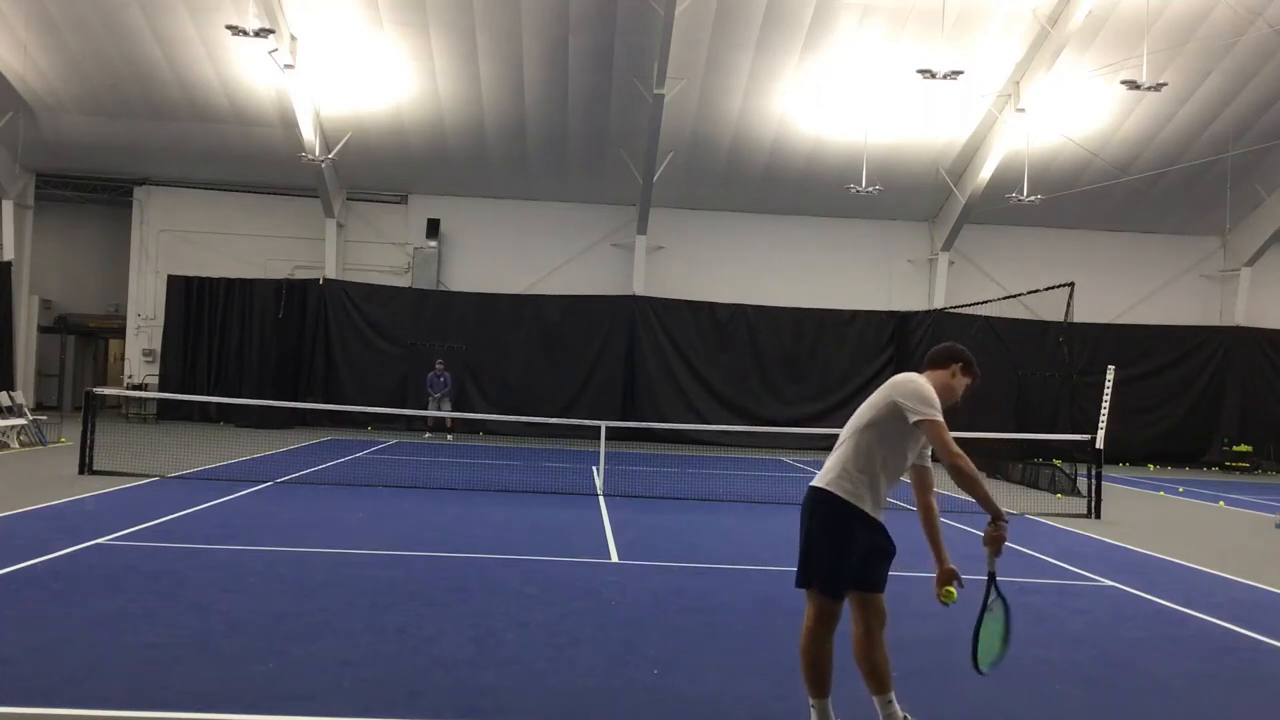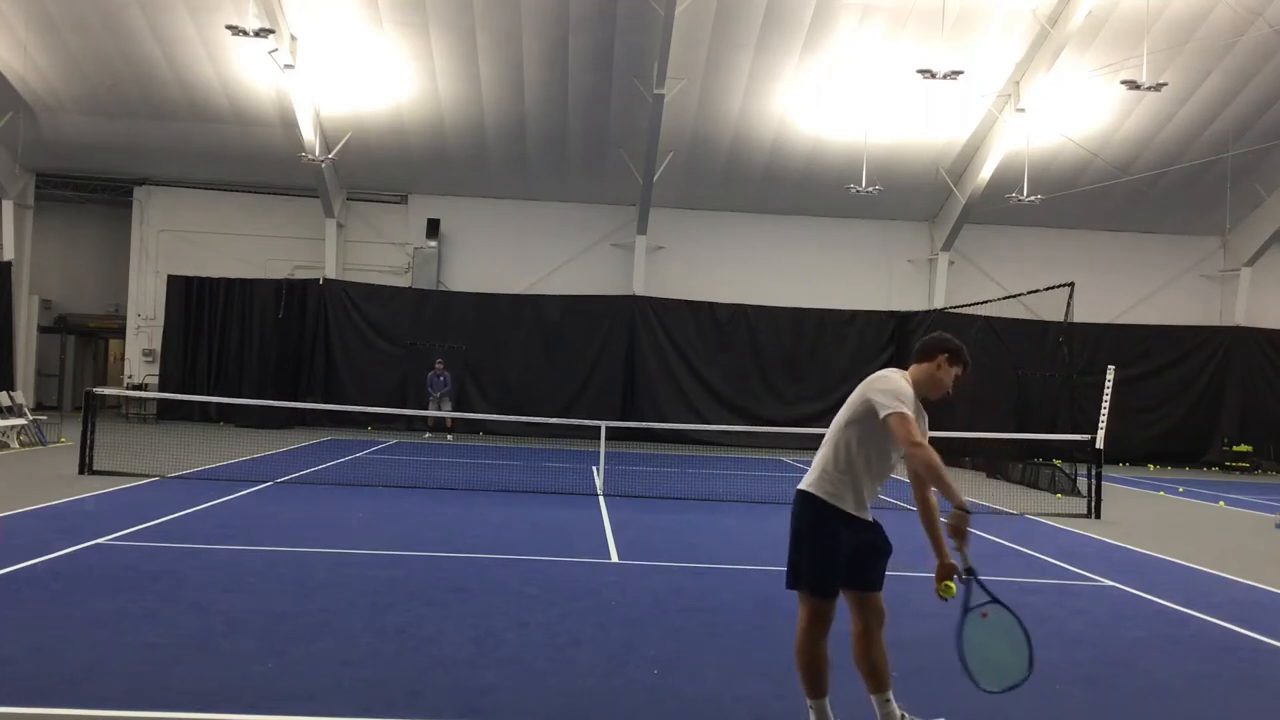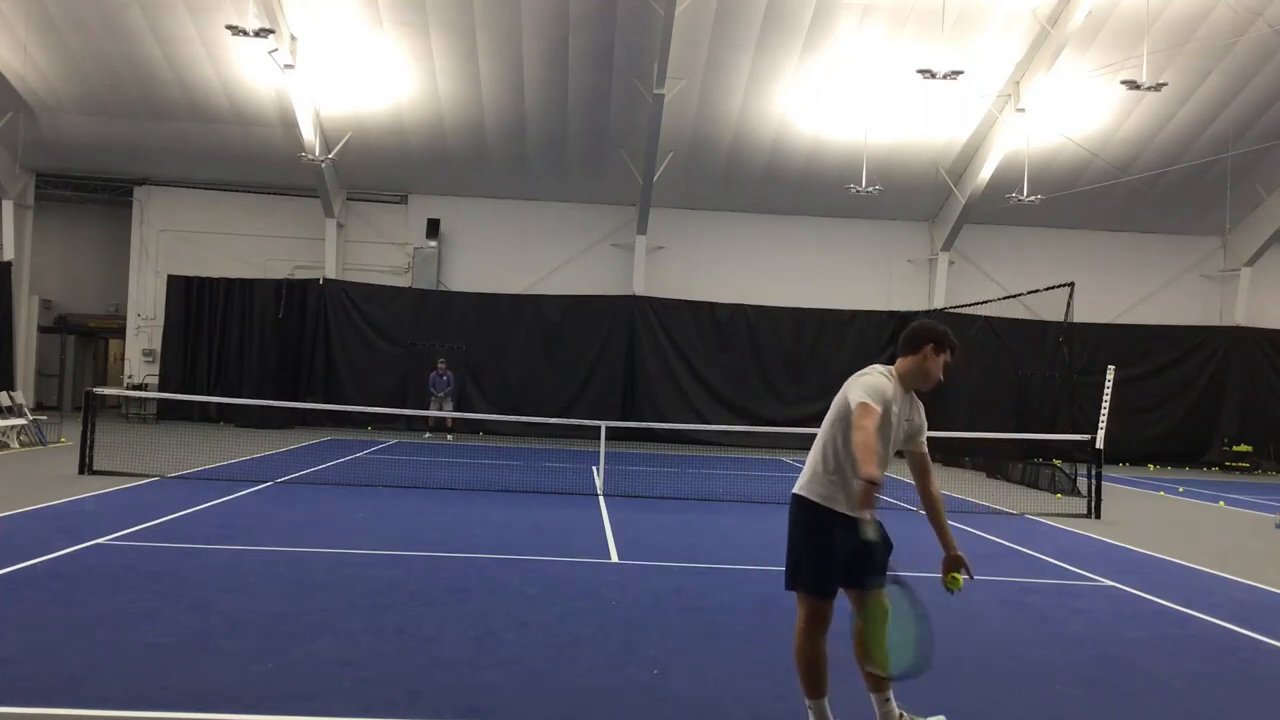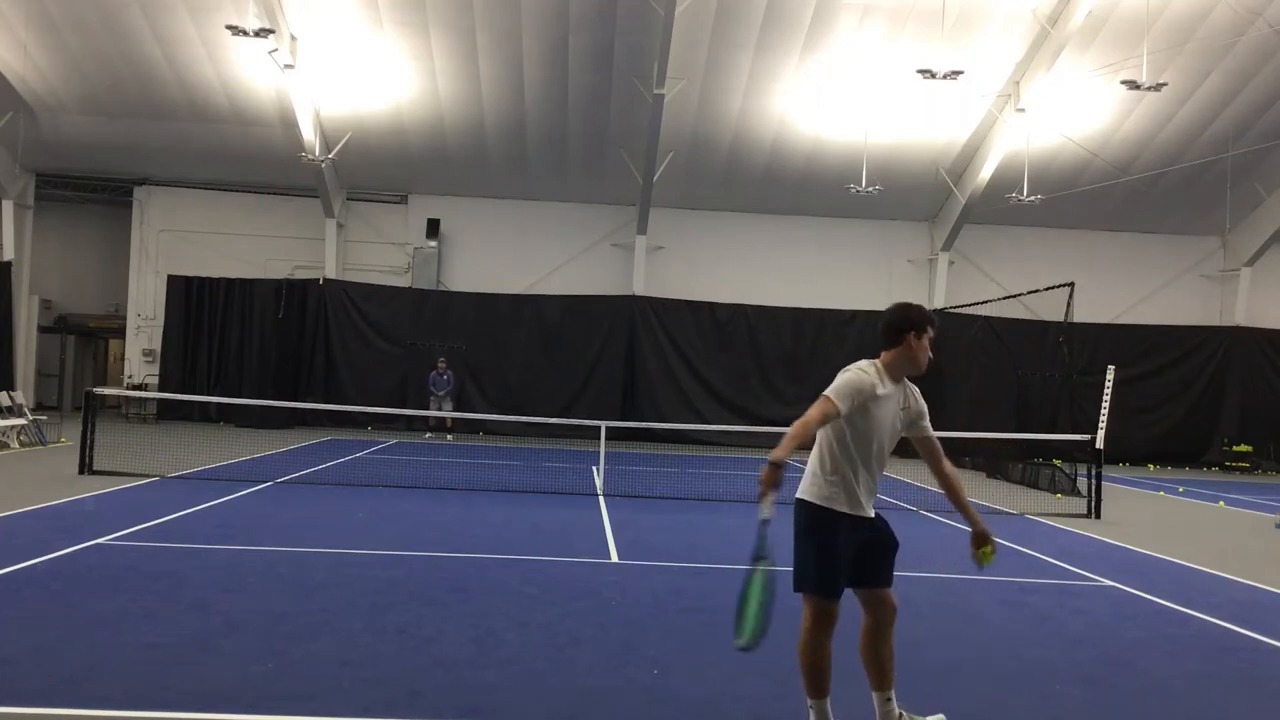
dt=0.2s
person 1, frame 1
left shoulder: (919, 423)
right shoulder: (913, 386)
left elbow: (925, 499)
right elbow: (953, 460)
left wrist: (942, 562)
right wrist: (996, 516)
left hip: (863, 515)
right hip: (833, 505)
left knee: (872, 617)
right knee: (822, 616)
person 1, frame 2
left shoulder: (915, 413)
right shoulder: (890, 384)
left elbow: (923, 491)
right elbow: (917, 448)
left wrist: (942, 555)
right wrist: (958, 505)
left hip: (858, 516)
right hip: (822, 506)
left knee: (871, 615)
right knee: (817, 617)
person 1, frame 3
left shoulder: (913, 409)
right shoulder: (874, 381)
left elbow: (926, 481)
right elbow: (863, 428)
left wrist: (949, 548)
right wrist: (869, 475)
left hip: (858, 514)
right hip: (818, 507)
left knee: (873, 613)
right knee: (815, 617)
person 1, frame 4
left shoulder: (911, 398)
right shoulder: (859, 379)
left elbow: (939, 463)
right elbow: (813, 417)
left wrist: (973, 521)
right wrist: (779, 457)
left hip: (863, 514)
right hip: (821, 510)
left knee: (883, 610)
right knee: (821, 618)
